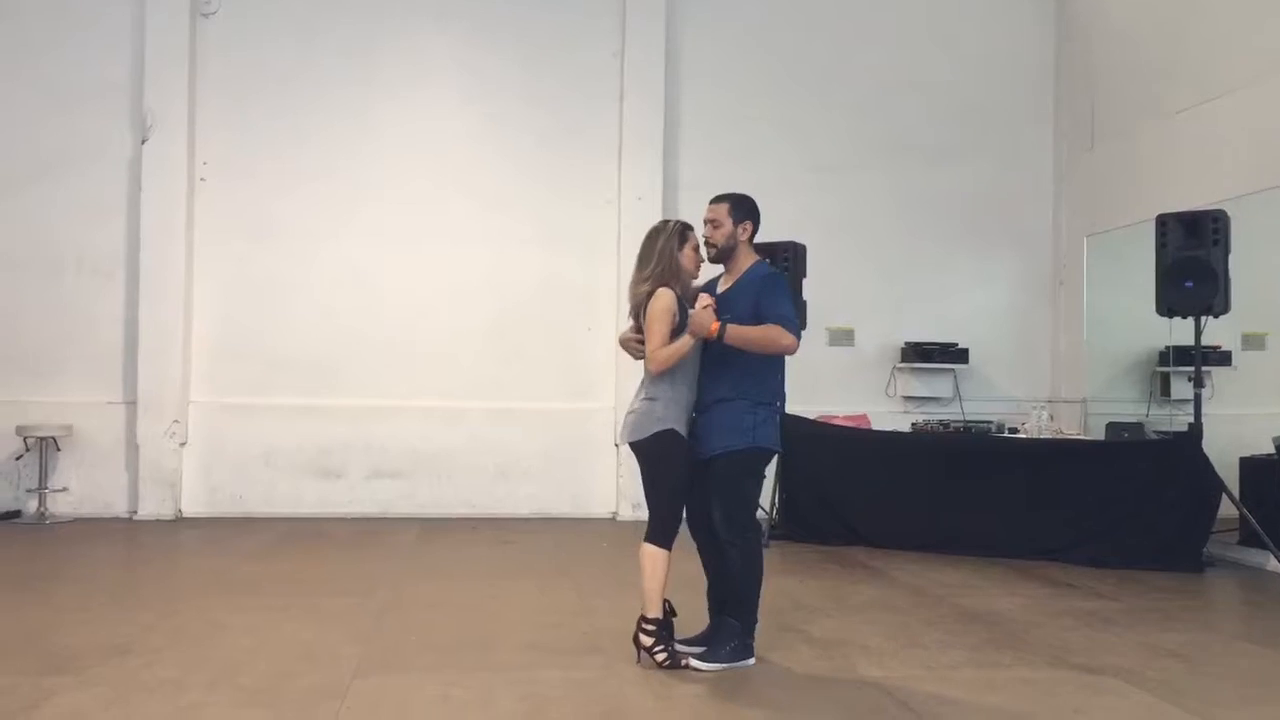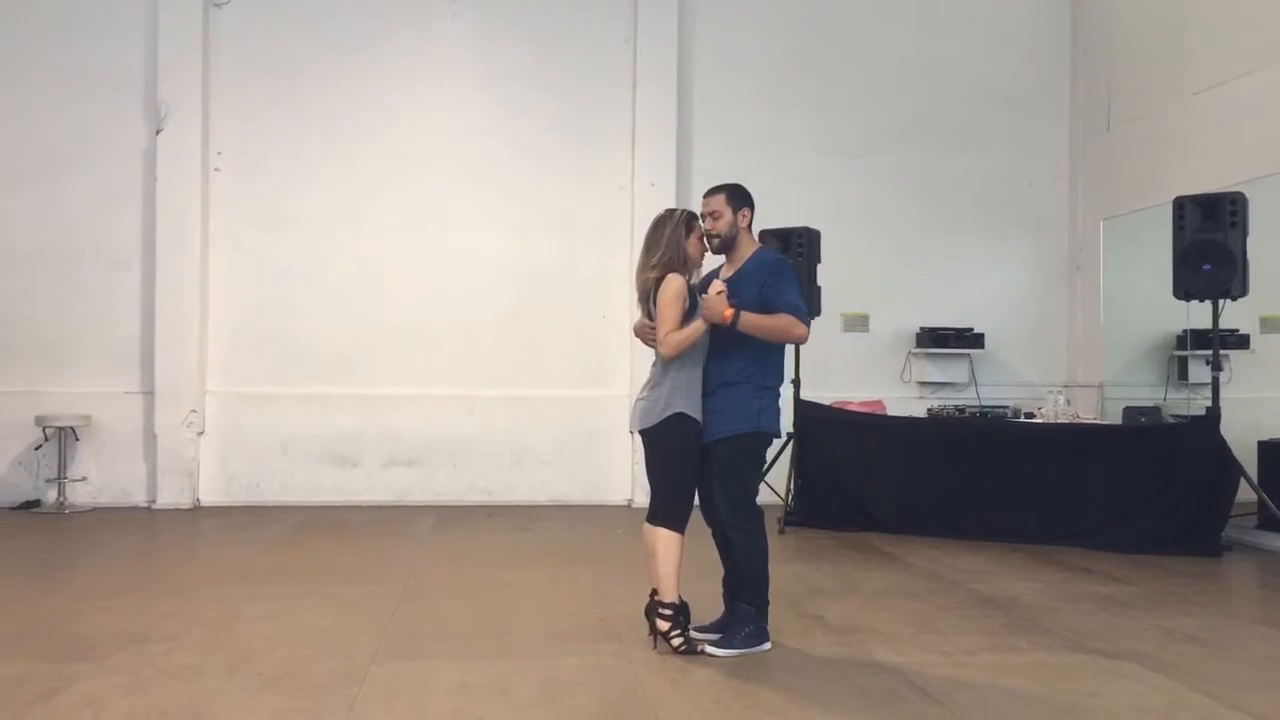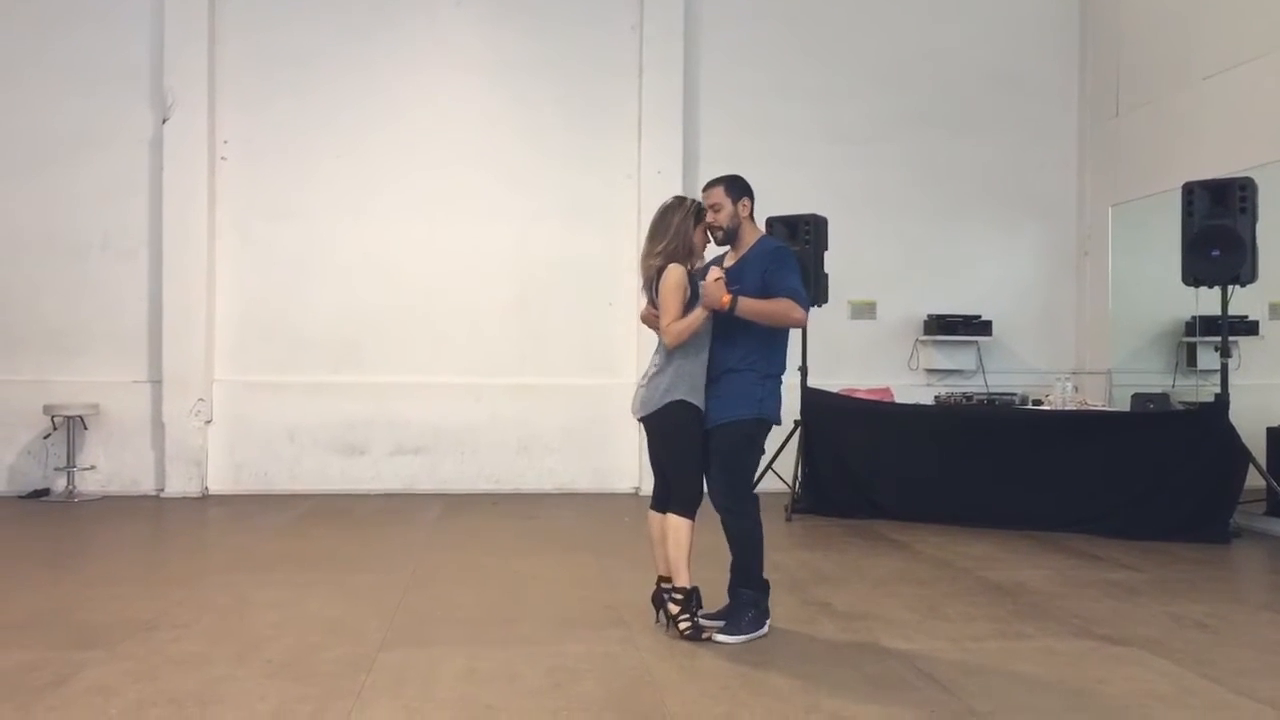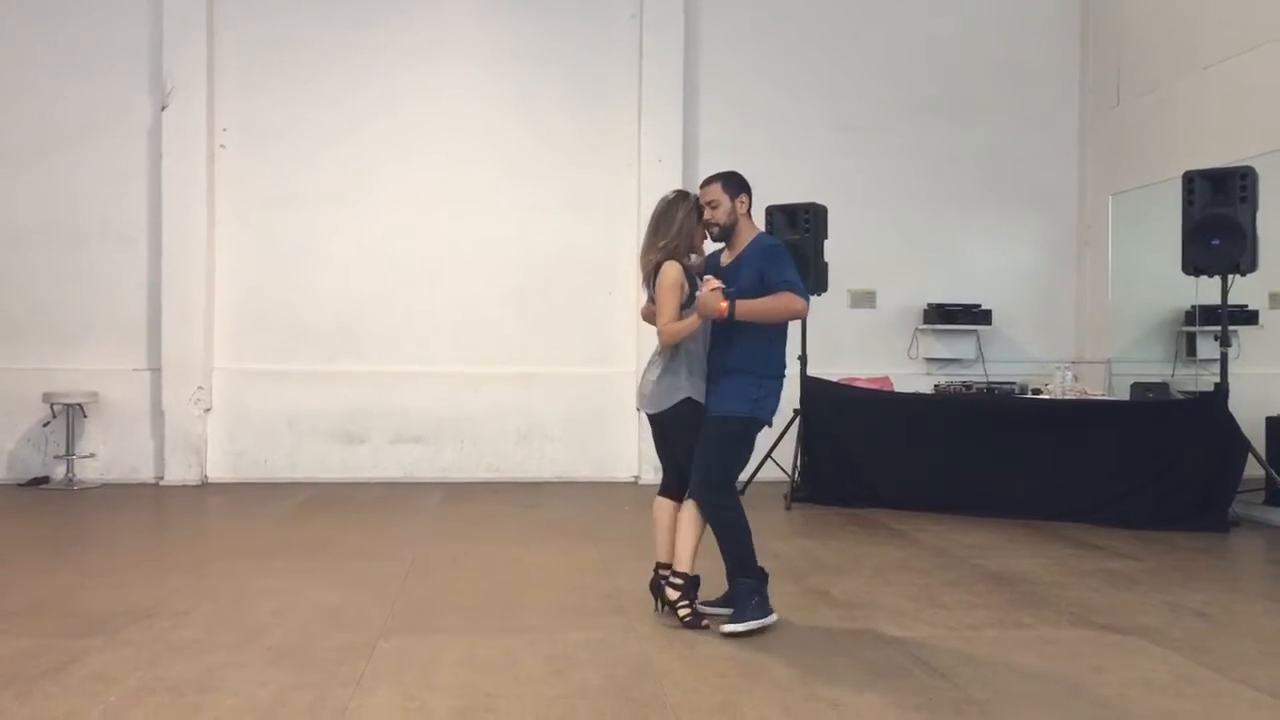
dt=0.5s
person 1, frame 1
left shoulder: (767, 282)
right shoulder: (710, 289)
left elbow: (786, 339)
left wrist: (717, 328)
right wrist: (633, 338)
left hip: (744, 430)
right hip: (707, 428)
left knee: (735, 529)
right knee: (703, 524)
left ankle: (739, 639)
right ankle: (720, 624)
person 1, frame 2
left shoulder: (771, 268)
right shoulder: (712, 279)
left elbow: (797, 328)
left wrist: (730, 315)
right wrist: (646, 326)
left hip: (746, 414)
right hip: (710, 413)
left knee: (738, 513)
right knee: (716, 513)
left ankle: (753, 624)
right ankle: (736, 611)
person 1, frame 3
left shoulder: (773, 255)
right shoulder: (715, 266)
left elbow: (795, 311)
left wrist: (728, 301)
right wrist: (655, 315)
left hip: (747, 400)
right hip: (714, 398)
left knee: (734, 497)
right knee: (724, 497)
left ankle: (753, 606)
right ankle: (742, 600)
person 1, frame 4
left shoulder: (769, 252)
right shoulder: (711, 263)
left elbow: (796, 304)
left wrist: (726, 308)
left hip: (747, 391)
right hip: (717, 390)
left knee: (710, 485)
right knee: (710, 488)
left ankle: (754, 596)
right ankle: (742, 589)
person 2, frame 1
left shoulder: (677, 296)
right shoulder: (664, 296)
right elbow: (655, 361)
right wrist: (696, 331)
left hip: (663, 423)
right hip: (660, 425)
left knee: (663, 521)
right knee: (665, 523)
left ankle: (655, 610)
right ankle: (652, 628)
person 2, frame 2
left shoulder: (675, 284)
right shoulder: (674, 282)
right elbow: (667, 345)
right wrist: (709, 316)
left hip: (664, 410)
right hip: (671, 410)
left knee: (662, 506)
right knee: (675, 509)
left ankle: (661, 599)
right ankle: (668, 613)
person 2, frame 3
left shoulder: (681, 273)
right shoulder: (676, 271)
right elbow: (671, 334)
right wrist: (709, 305)
left hip: (667, 398)
right hip: (673, 399)
left knee: (666, 493)
right knee: (686, 495)
left ankle: (666, 586)
right ankle: (680, 594)
person 2, frame 4
left shoulder: (680, 268)
right shoulder: (673, 268)
left elbow: (649, 313)
right elbow: (667, 332)
right wrist: (704, 312)
left hip: (665, 391)
right hip: (678, 393)
left knee: (674, 480)
left ankle: (663, 573)
